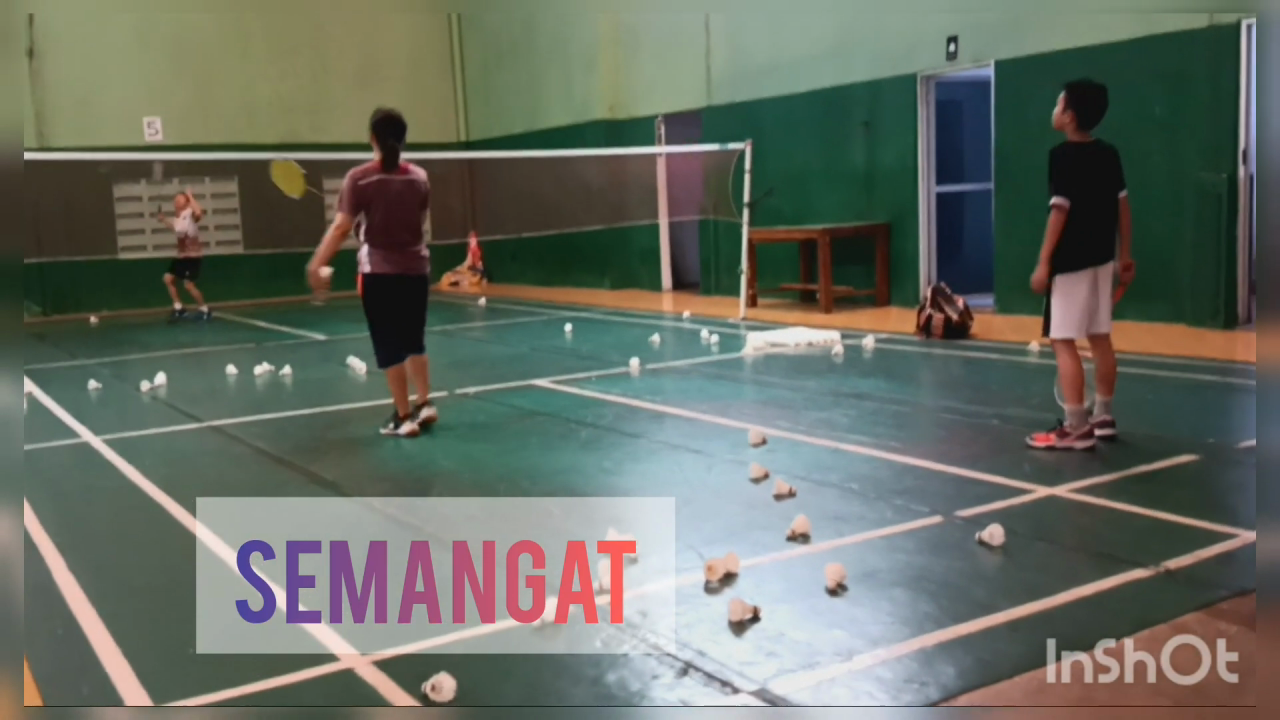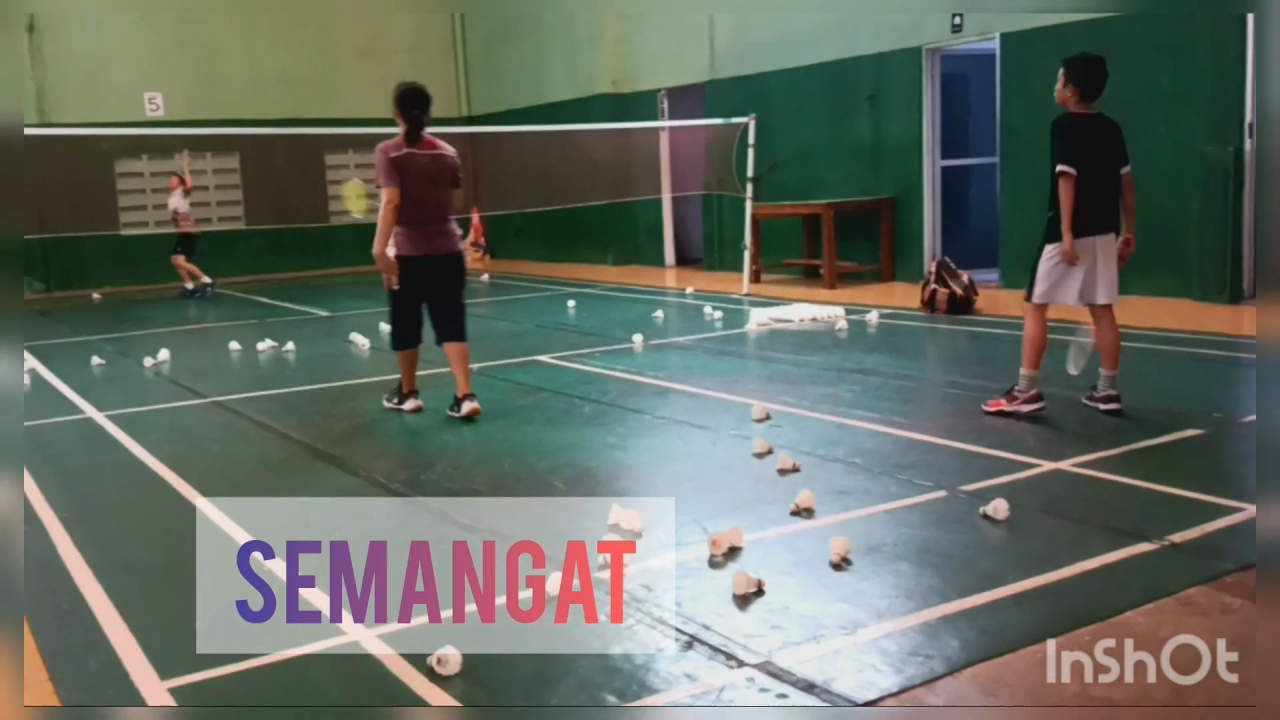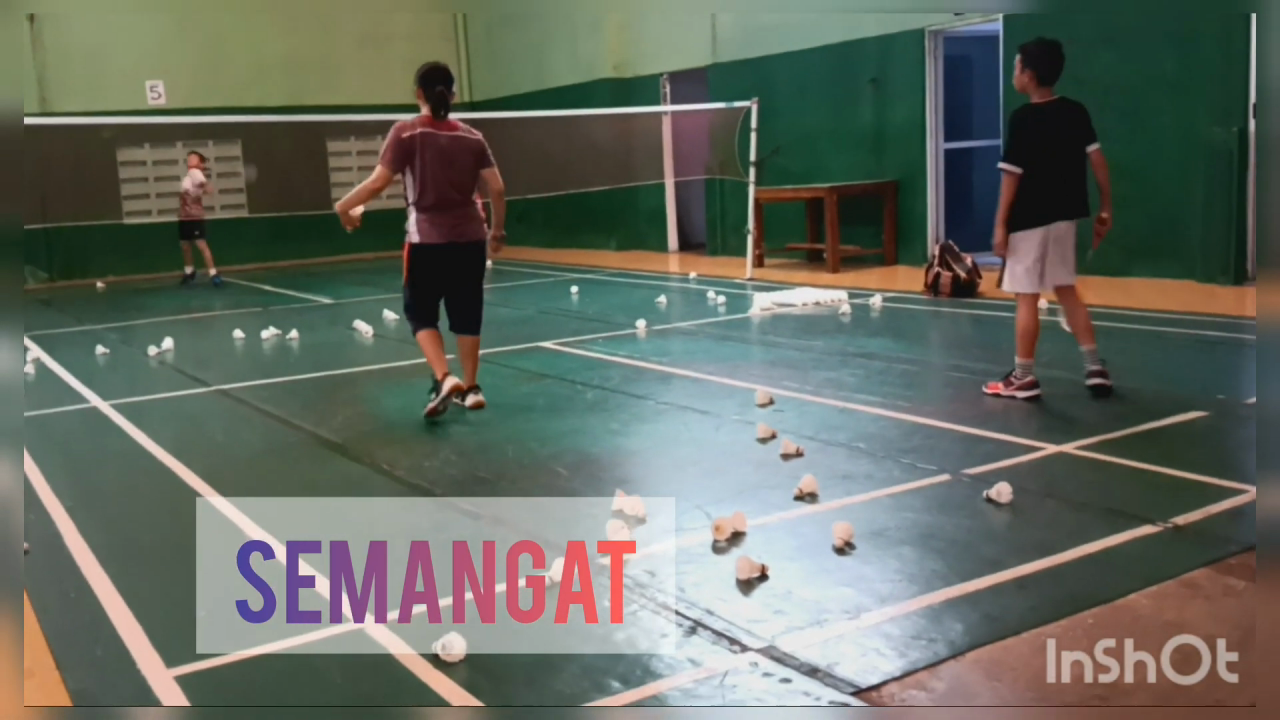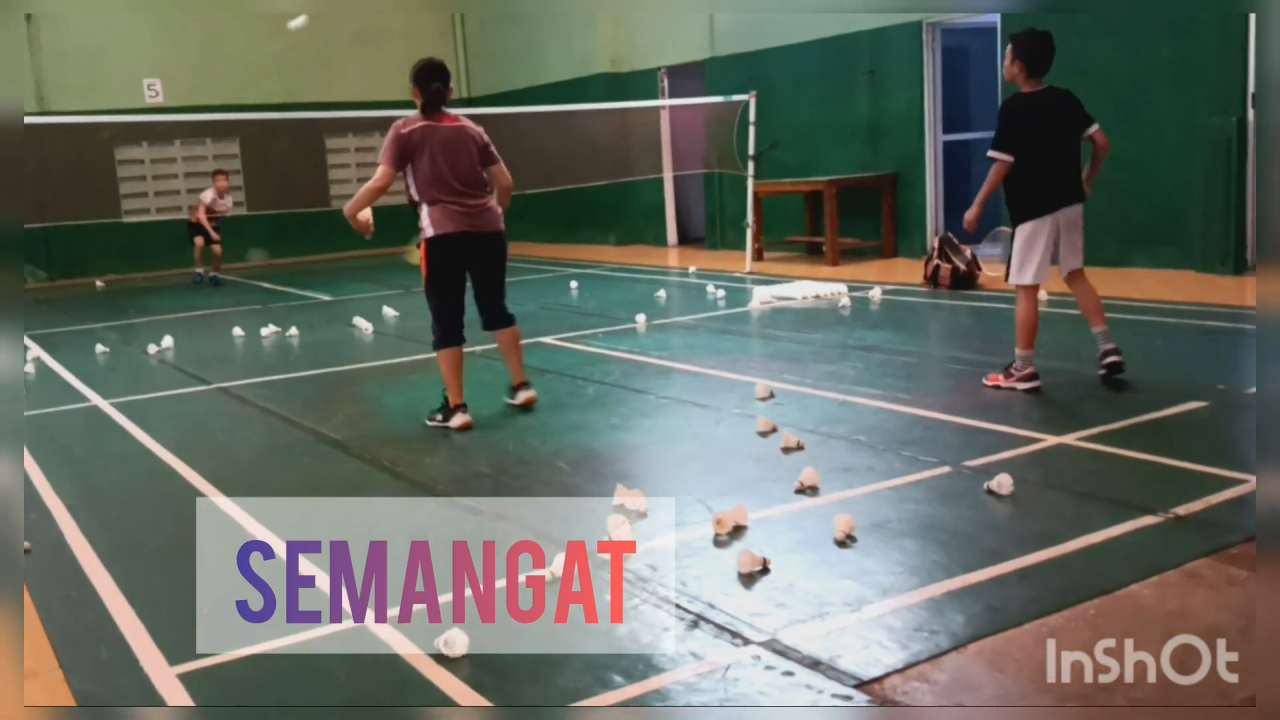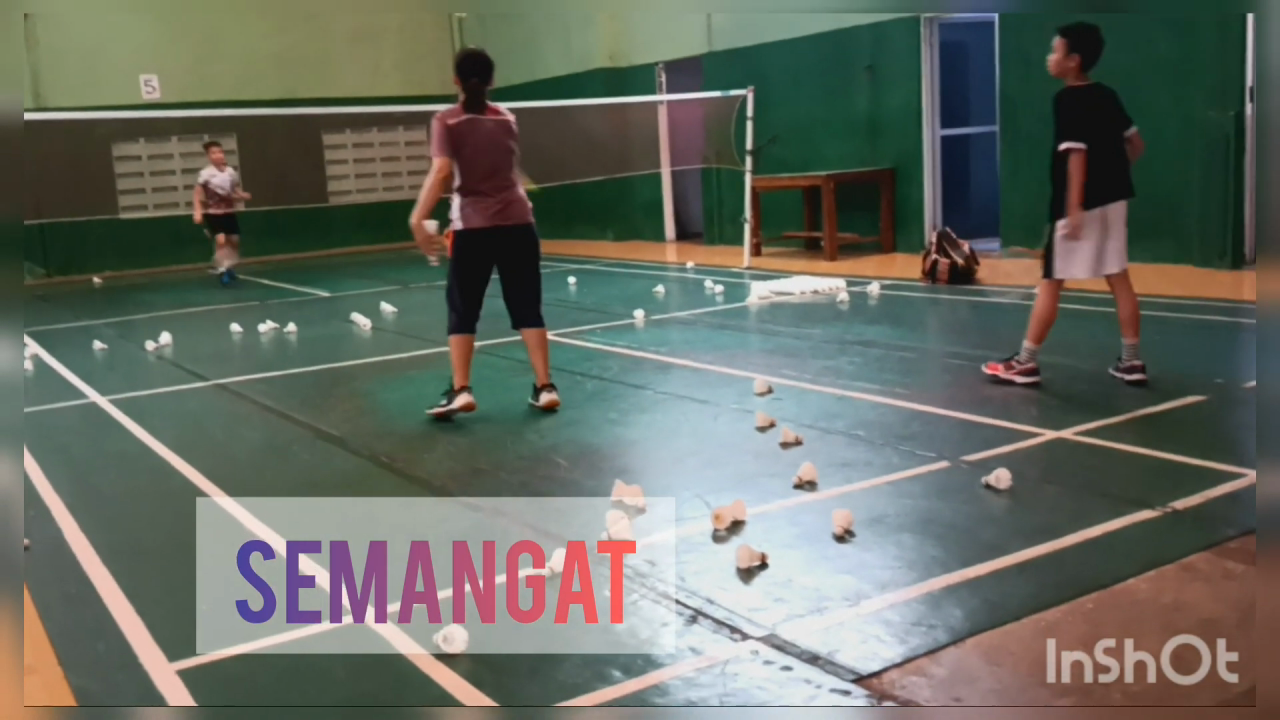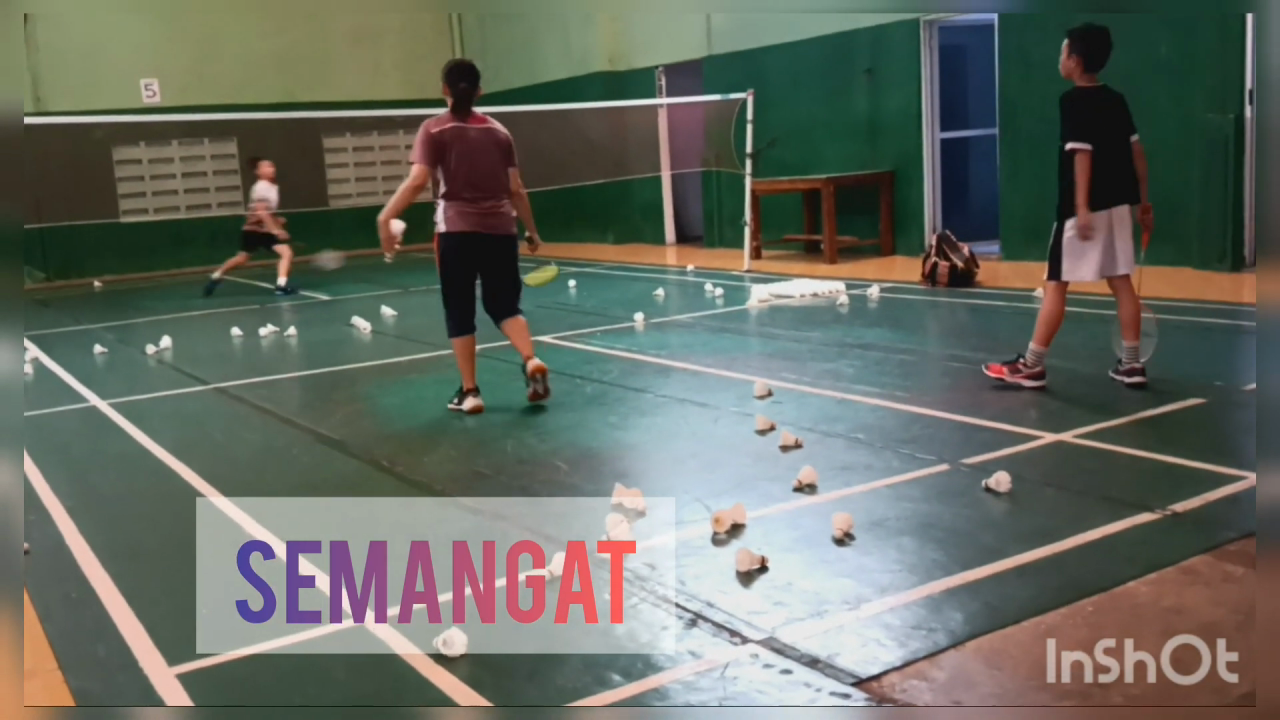
dt=0.4s
person 1, frame 1
left shoulder: (1063, 154)
right shoulder: (1109, 154)
left elbow: (1060, 210)
right elbow: (1122, 207)
left wrist: (1043, 262)
right wrist: (1124, 255)
left hip: (1072, 262)
right hip: (1101, 258)
left knee: (1064, 342)
right knee: (1099, 338)
left ankle: (1076, 427)
right ankle: (1103, 417)
person 1, frame 2
left shoulder: (1065, 126)
right shoulder: (1112, 128)
left elbow: (1067, 179)
right elbow: (1126, 183)
left wrist: (1066, 232)
right wrist: (1128, 231)
left hip: (1070, 233)
right hip: (1103, 232)
left knee: (1036, 307)
right knee: (1102, 310)
left ankle: (1026, 390)
right ankle: (1108, 390)
person 1, frame 3
left shoulder: (1022, 118)
right shoulder: (1076, 112)
left elbow: (1011, 176)
right elbow: (1098, 162)
left wrist: (1000, 225)
right wrist: (1105, 209)
left hip: (1029, 220)
right hip: (1065, 216)
left knee: (1026, 297)
right knee: (1066, 291)
left ankle: (1023, 377)
right ankle: (1095, 367)
person 1, frame 4
left shoulder: (1013, 108)
right shoulder: (1067, 100)
left elbow: (1002, 164)
right elbow: (1101, 142)
left wrist: (977, 206)
right wrist: (1086, 180)
left hip: (1032, 208)
right hip: (1069, 202)
left knee: (1026, 288)
right knee: (1076, 276)
left ankle: (1022, 369)
right ankle: (1107, 347)
person 1, frame 5
left shoulder: (1067, 100)
right shoulder: (1109, 96)
left elbow: (1077, 154)
right elbow: (1136, 145)
left wrist: (1073, 207)
left hip: (1083, 205)
right hip: (1114, 200)
left knee: (1051, 282)
right knee: (1120, 280)
left ankle: (1025, 362)
right ankle: (1132, 361)
person 1, frame 6
left shoulder: (1073, 100)
right shoulder: (1116, 100)
left elbow: (1082, 155)
right elbow: (1136, 153)
left wrist: (1081, 207)
right wrist: (1143, 200)
left hip: (1085, 208)
right hip: (1118, 204)
left knee: (1056, 284)
right knee: (1122, 282)
left ankle: (1032, 364)
right ankle: (1131, 363)
person 2, frame 1
left shoulder: (359, 178)
right shoulder: (419, 177)
left elbow: (341, 227)
left wrist: (317, 264)
left hip: (378, 271)
right hip: (416, 269)
left knee: (389, 344)
right knee: (414, 340)
left ankle: (404, 417)
right ankle: (424, 403)
person 2, frame 2
left shoulder: (389, 152)
right shoulder: (448, 153)
left elbow: (390, 202)
right elbow: (455, 204)
left wrist: (380, 246)
left hip: (407, 252)
right hip: (448, 250)
left knee: (406, 324)
right knee: (451, 321)
left ankle: (407, 393)
right ankle: (466, 396)
person 2, frame 3
left shoulder: (405, 133)
right shoulder: (472, 137)
left elbow: (378, 181)
right elbow: (496, 189)
left wrist: (344, 206)
right wrist: (497, 228)
left hip: (427, 239)
right hip: (470, 237)
left knee: (421, 313)
right knee: (467, 314)
left ankle: (444, 379)
right ankle: (471, 388)
person 2, frame 4
left shoulder: (405, 130)
right shoulder: (471, 130)
left elbow: (381, 182)
right elbow: (504, 182)
left wrist: (352, 210)
right wrist: (495, 210)
left hip: (443, 235)
right hip: (487, 230)
left knee: (446, 321)
right knee: (496, 310)
left ankle: (456, 407)
right ankle: (521, 385)
person 2, frame 5
left shoulder: (447, 121)
right shoulder: (507, 119)
left elbow: (441, 173)
left wrist: (418, 219)
left hip: (473, 227)
right hip: (518, 224)
left knee: (462, 311)
right knee: (527, 307)
left ankle: (460, 390)
right ankle: (545, 387)
person 2, frame 6
left shoulder: (434, 130)
right shoulder: (498, 131)
left elbow: (417, 181)
right elbow: (516, 189)
left wrist: (385, 217)
right wrist: (531, 230)
left hip: (457, 232)
right hip: (500, 230)
left knee: (459, 312)
right knee: (505, 305)
left ankle: (469, 391)
right ankle: (531, 362)
